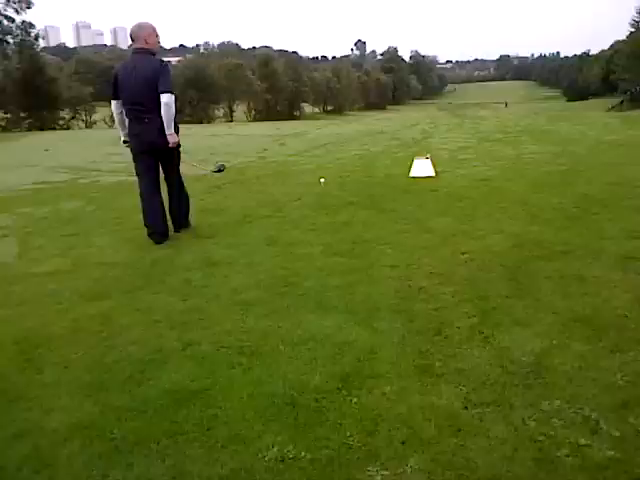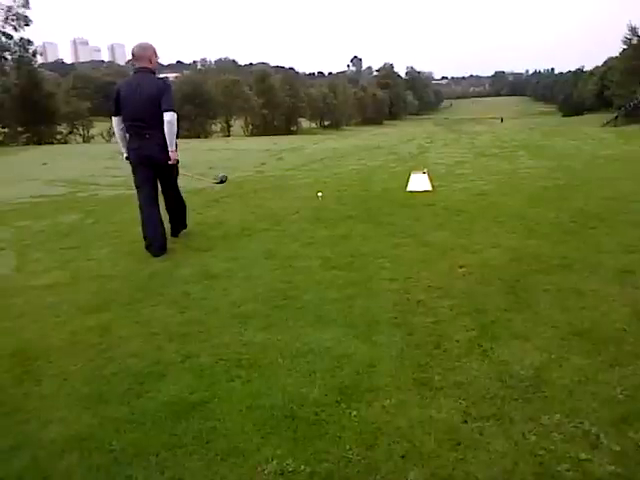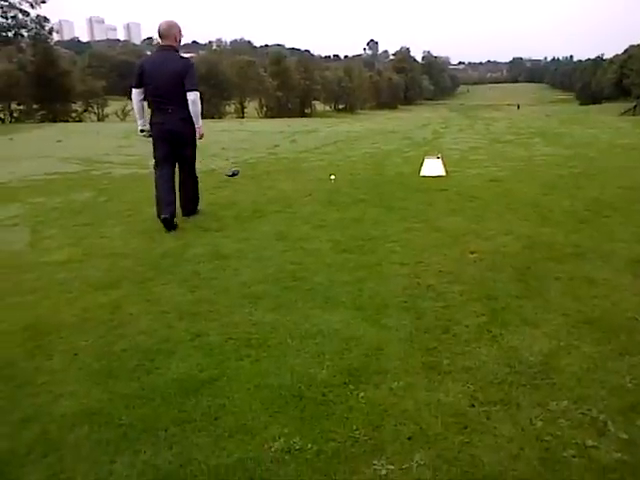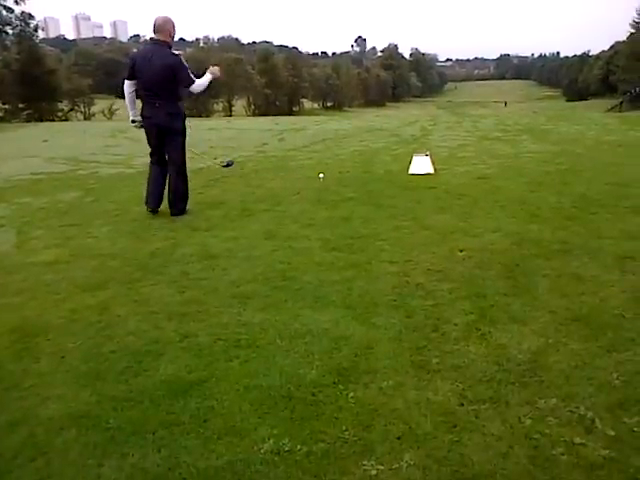
dt=0.3s
person 1, frame 1
left shoulder: (120, 70)
right shoulder: (159, 66)
left elbow: (116, 106)
right elbow: (167, 100)
left wrist: (124, 134)
right wrist: (170, 131)
left hip: (137, 133)
right hip: (161, 131)
left knee: (147, 183)
right knee: (173, 178)
left ankle: (158, 232)
right ankle: (180, 221)
person 1, frame 2
left shoulder: (121, 88)
right shoulder: (161, 85)
left elbow: (117, 123)
right elbow: (169, 118)
left wrist: (125, 150)
right wrist: (172, 148)
left hip: (137, 148)
right hip: (161, 146)
left knee: (146, 197)
right knee: (170, 190)
left ankle: (156, 245)
right ankle: (177, 227)
person 1, frame 3
left shoulder: (145, 63)
right shoulder: (184, 64)
left elbow: (136, 96)
right elbow: (193, 97)
left wrist: (142, 124)
right wrist: (199, 125)
left hip: (159, 122)
right hip: (182, 121)
left knee: (163, 168)
right knee: (186, 167)
left ankle: (166, 212)
right ankle: (189, 208)
person 1, frame 4
left shoulder: (137, 56)
right shoulder: (173, 59)
left elbow: (128, 87)
right elbow: (195, 87)
left wrist: (134, 114)
right wrist: (210, 75)
left hip: (149, 115)
right hip: (171, 115)
left knee: (157, 159)
right knee: (176, 161)
left ankle: (152, 202)
right ankle: (177, 207)
